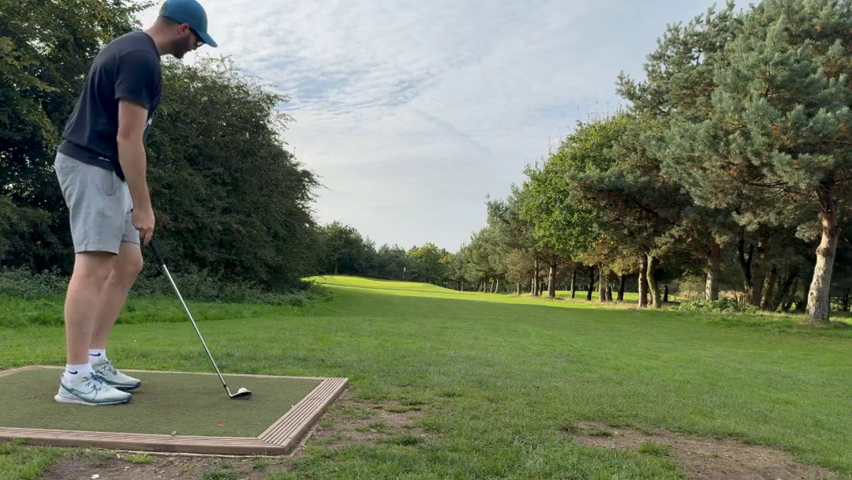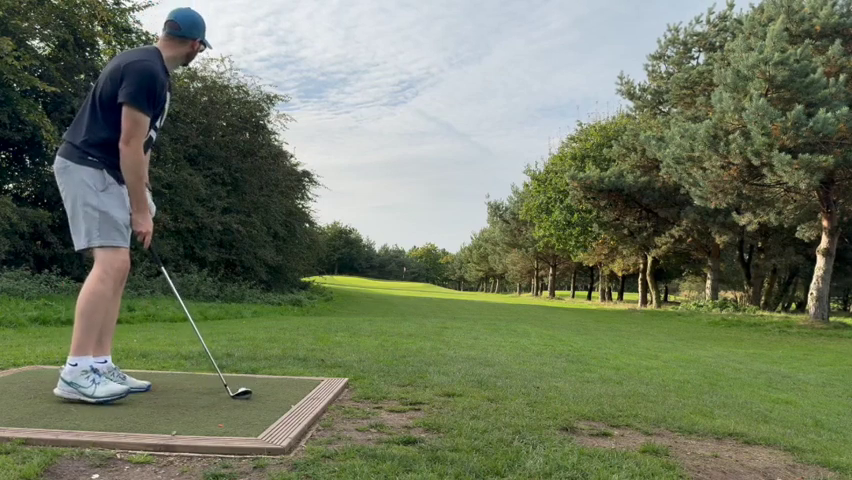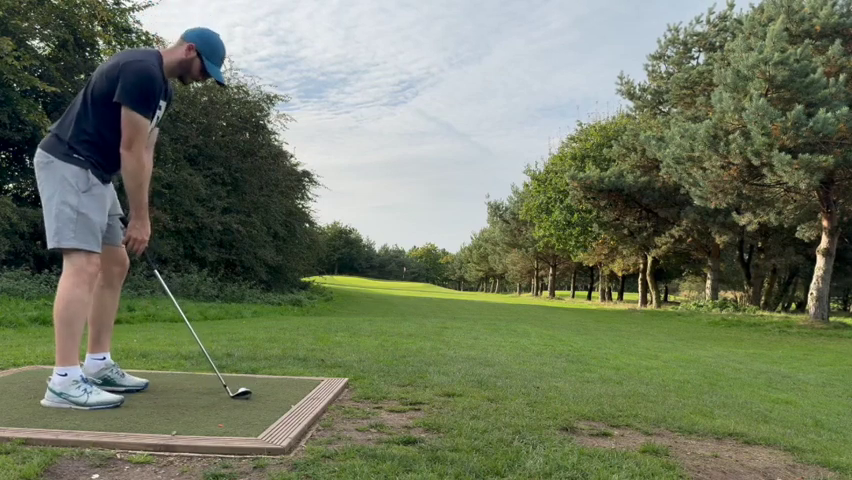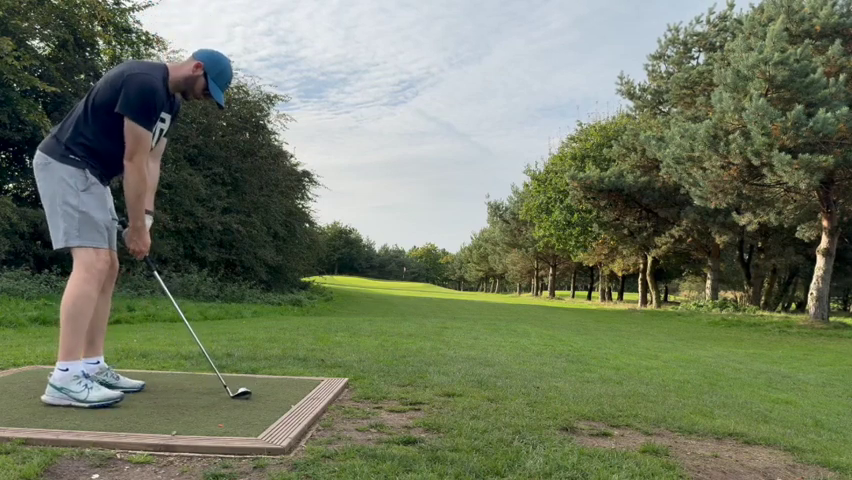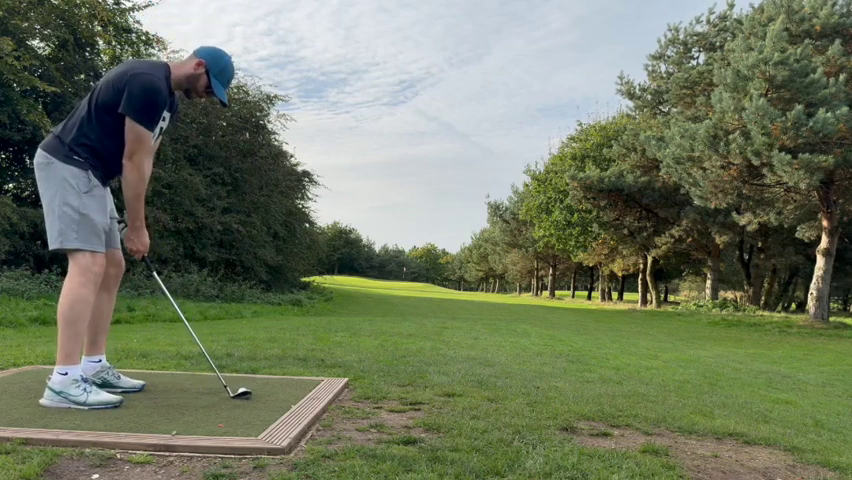
dt=0.5s
person 1, frame 1
left shoulder: (134, 49)
right shoulder: (141, 60)
right elbow: (128, 138)
left wrist: (135, 200)
right wrist: (143, 206)
left hip: (103, 168)
right hip: (92, 167)
left knee: (127, 265)
right knee: (93, 268)
left ankle: (94, 359)
right ankle: (75, 378)
person 1, frame 2
left shoulder: (155, 71)
right shoulder: (145, 70)
left elbow: (142, 141)
right elbow: (129, 144)
left wrist: (144, 194)
right wrist: (140, 211)
left hip: (104, 173)
right hip: (86, 168)
left knee: (116, 268)
right knee: (110, 264)
left ankle: (100, 367)
right ankle: (75, 371)
person 1, frame 3
left shoulder: (161, 85)
right shoulder: (142, 72)
left elbow: (145, 151)
right elbow: (131, 152)
left wrist: (138, 214)
right wrist: (140, 218)
left hip: (92, 173)
right hip: (69, 165)
left knee: (115, 265)
right knee: (83, 266)
left ankle: (98, 363)
right ankle: (64, 382)
person 1, frame 4
left shoulder: (170, 102)
right shoulder: (145, 83)
left elbow: (151, 163)
right elbow: (134, 162)
left wrist: (146, 218)
right wrist: (137, 227)
left hip: (89, 173)
right hip: (65, 165)
left knee: (106, 268)
right knee: (91, 264)
left ankle: (92, 367)
right ankle: (65, 377)
person 1, frame 5
left shoulder: (168, 97)
right shoulder: (148, 83)
left elbow: (144, 161)
right elbow: (132, 161)
left wrist: (135, 222)
right wrist: (137, 226)
left hip: (88, 173)
right hip: (67, 166)
left knee: (111, 268)
right knee: (88, 266)
left ankle: (93, 366)
right ankle: (64, 380)
